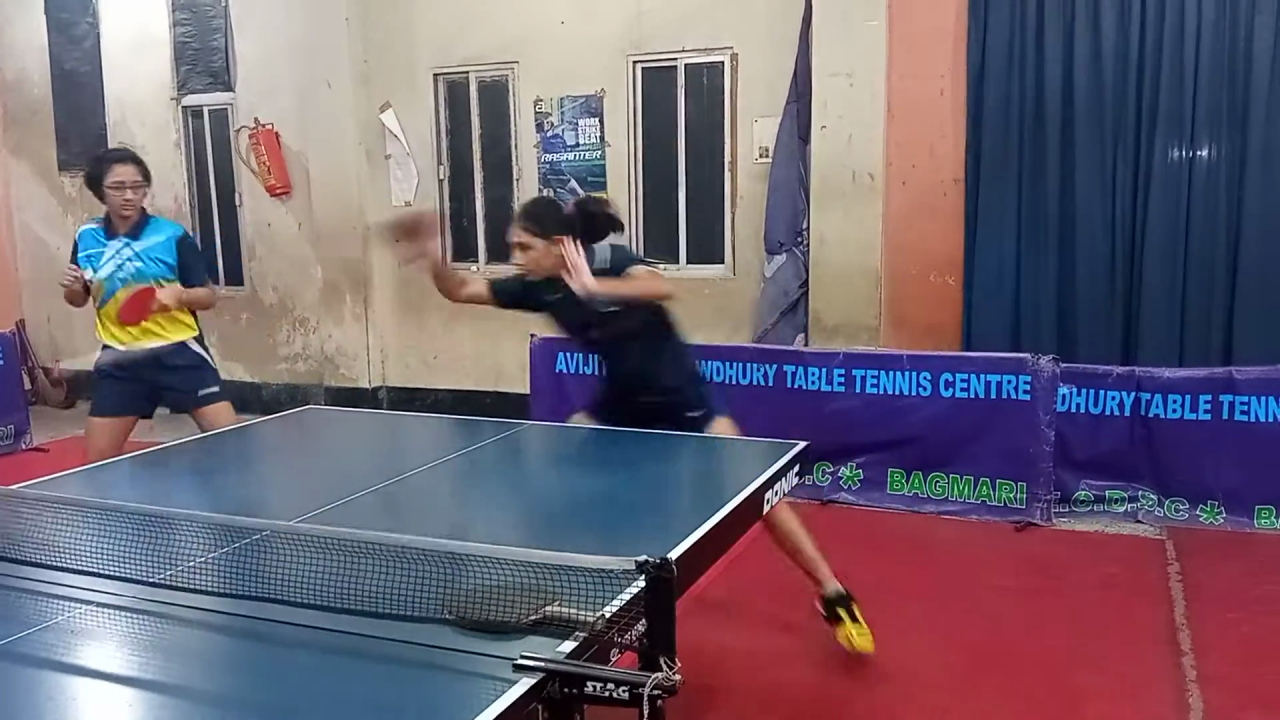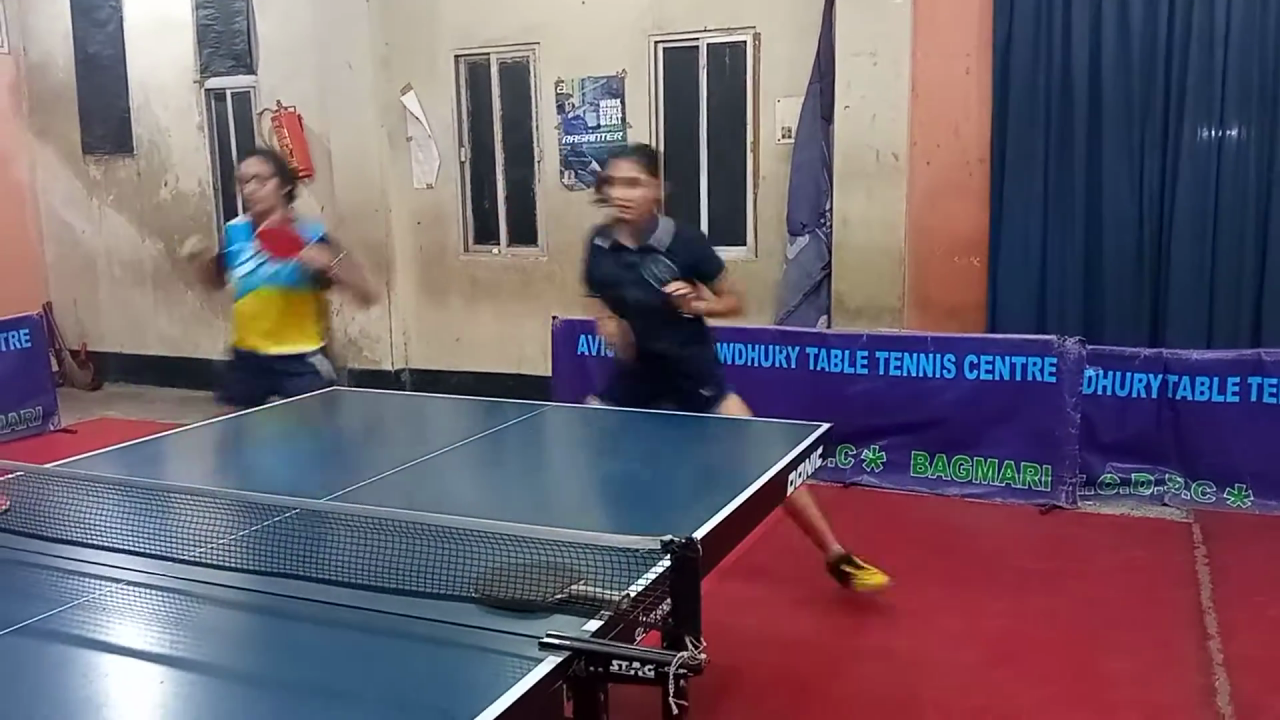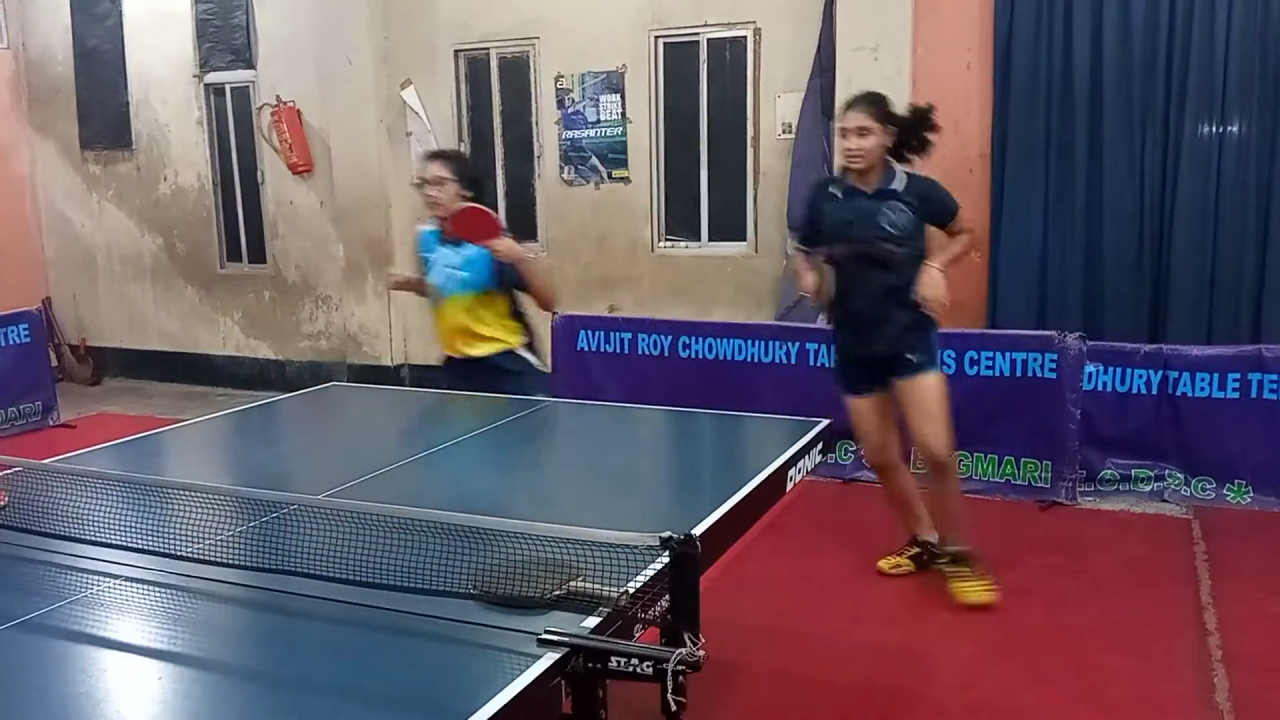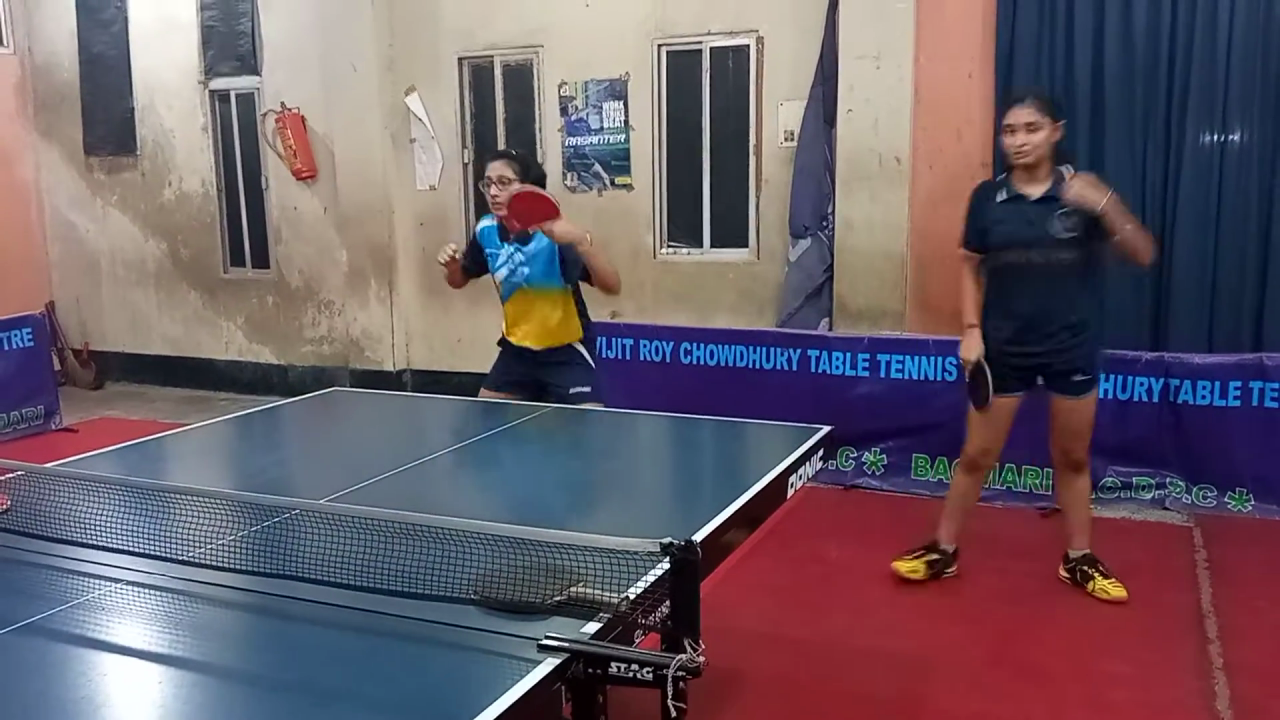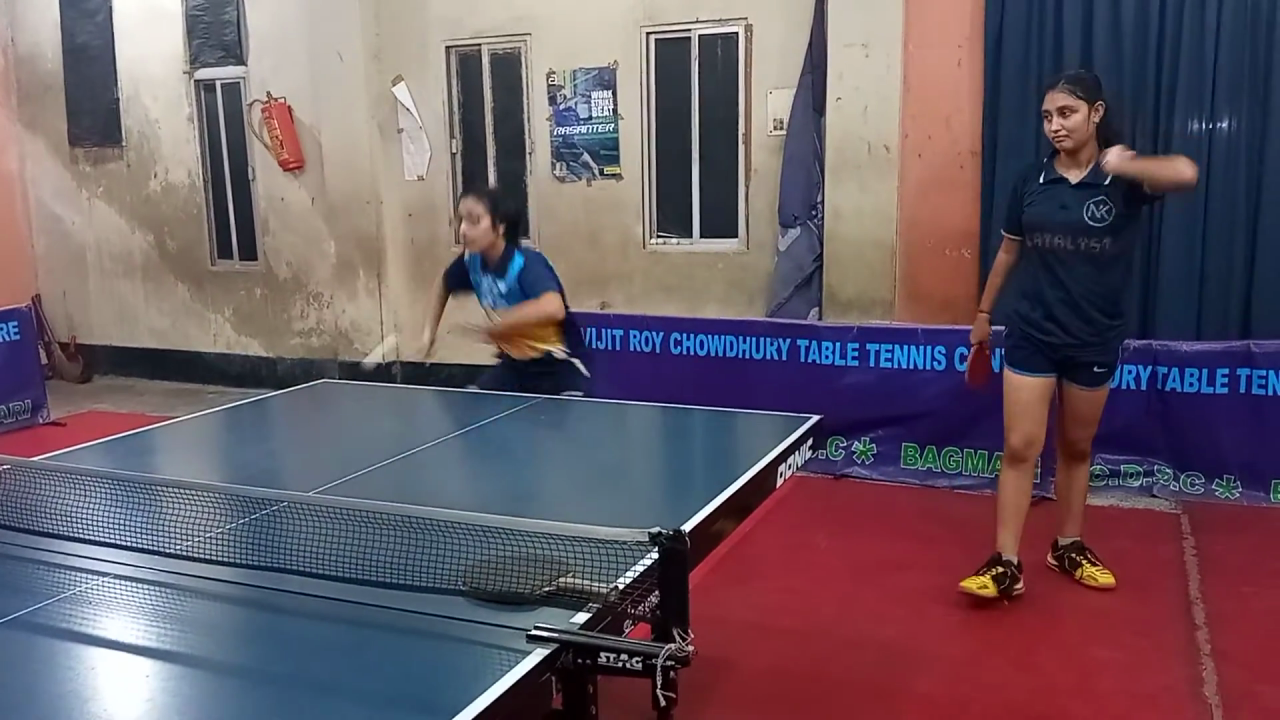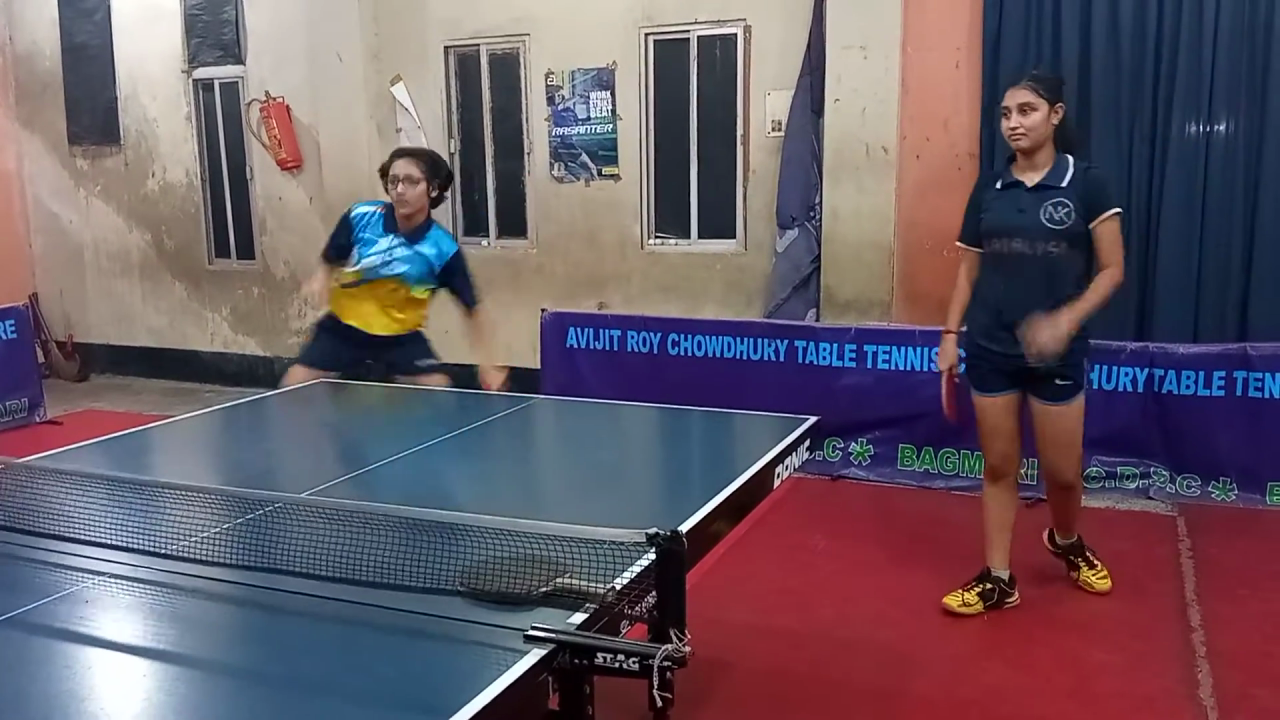
dt=0.5s
person 1, frame 1
left shoulder: (613, 260)
right shoulder: (532, 284)
left elbow: (660, 288)
right elbow: (466, 292)
left wrist: (592, 285)
right wrist: (432, 254)
left hip: (679, 396)
right hip: (621, 399)
left ankle: (834, 596)
person 1, frame 2
left shoulder: (685, 240)
right shoulder: (600, 244)
left elbow: (733, 303)
left wrist: (696, 305)
right wrist: (606, 323)
left hip: (695, 376)
right hip: (634, 378)
left ankle: (839, 559)
person 1, frame 3
left shoulder: (919, 190)
right shoulder: (821, 195)
left elbow: (964, 234)
right elbow: (803, 256)
left wrist: (935, 266)
right wrist: (813, 275)
left hip: (909, 335)
right hip: (850, 342)
left knee: (936, 451)
right knee: (881, 457)
left ankle: (956, 554)
right ankle: (925, 541)
person 1, frame 4
left shoulder: (1081, 192)
right shoulder: (987, 197)
left elbow: (1143, 254)
right elbow: (970, 268)
left wrist: (1105, 205)
right wrist: (971, 329)
left hip: (1072, 347)
right hip: (1004, 347)
left knee: (1073, 458)
right knee: (976, 455)
left ankle: (1079, 559)
right ankle: (943, 549)
person 1, frame 5
left shoulder: (1128, 174)
right shoulder: (1031, 180)
left elbow: (1185, 173)
right elbow: (1009, 253)
left wrist: (1124, 162)
right wrist: (984, 314)
left hip: (1095, 339)
right hip: (1029, 334)
left knee: (1077, 448)
right knee: (1020, 449)
left ankle: (1067, 548)
right ankle: (1004, 564)
person 1, frame 6
left shoulder: (1086, 183)
right shoulder: (988, 189)
left elbow: (1112, 270)
left wrist: (1066, 321)
right wrist: (951, 335)
left hip: (1056, 352)
right hip: (990, 349)
left knee: (1062, 471)
right knee: (999, 467)
left ankle: (1067, 541)
right ankle: (998, 578)
person 2, frame 1
left shoulder: (172, 237)
right shoulder: (87, 238)
left elbow: (209, 296)
right elbow: (79, 300)
left wrist: (179, 294)
right wrist: (71, 288)
left hip: (179, 354)
right hip: (120, 361)
right knee: (97, 459)
person 2, frame 2
left shoulder: (310, 237)
right shoulder: (234, 232)
left elbow: (367, 295)
right elbow: (216, 280)
left wrist: (331, 263)
right wrist: (201, 261)
left hip: (300, 359)
right hip: (248, 355)
person 2, frame 3
left shoulder: (493, 241)
right shoulder: (427, 237)
left elbow: (548, 301)
left wrist: (522, 257)
right wrist: (410, 283)
left hip: (508, 359)
right hip: (459, 363)
person 2, frame 4
left shoulder: (554, 235)
right shoulder: (485, 231)
left elbow: (612, 286)
right elbow: (459, 281)
left wrist: (580, 240)
right wrist: (451, 265)
left hip: (564, 352)
right hip: (516, 348)
person 2, frame 5
left shoulder: (528, 265)
right shoulder: (472, 259)
left elbow: (554, 310)
right elbow: (445, 286)
left wrist: (497, 324)
right wrist: (430, 330)
left hip: (556, 364)
right hip: (515, 363)
person 2, frame 6
left shoulder: (443, 249)
right shoulder: (360, 217)
left elbow: (473, 307)
right elbow: (328, 263)
left wrist: (486, 363)
right wrist: (319, 280)
left hip: (403, 336)
right hip: (344, 327)
